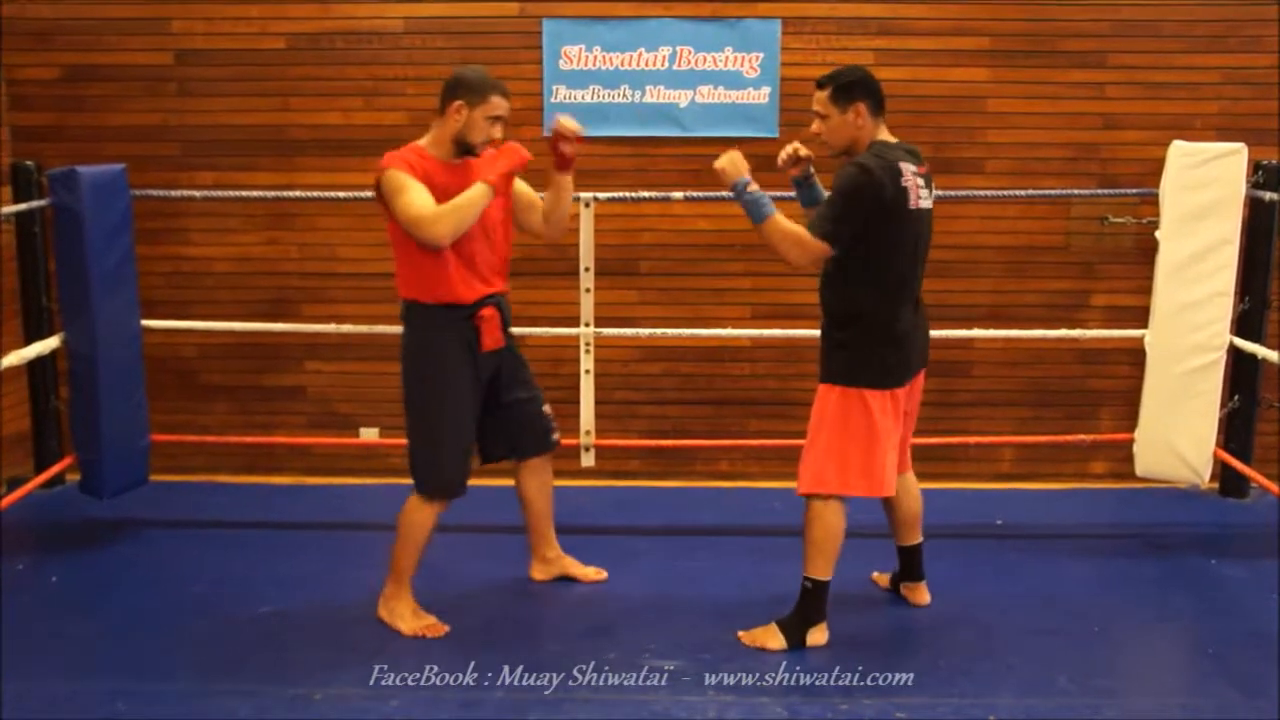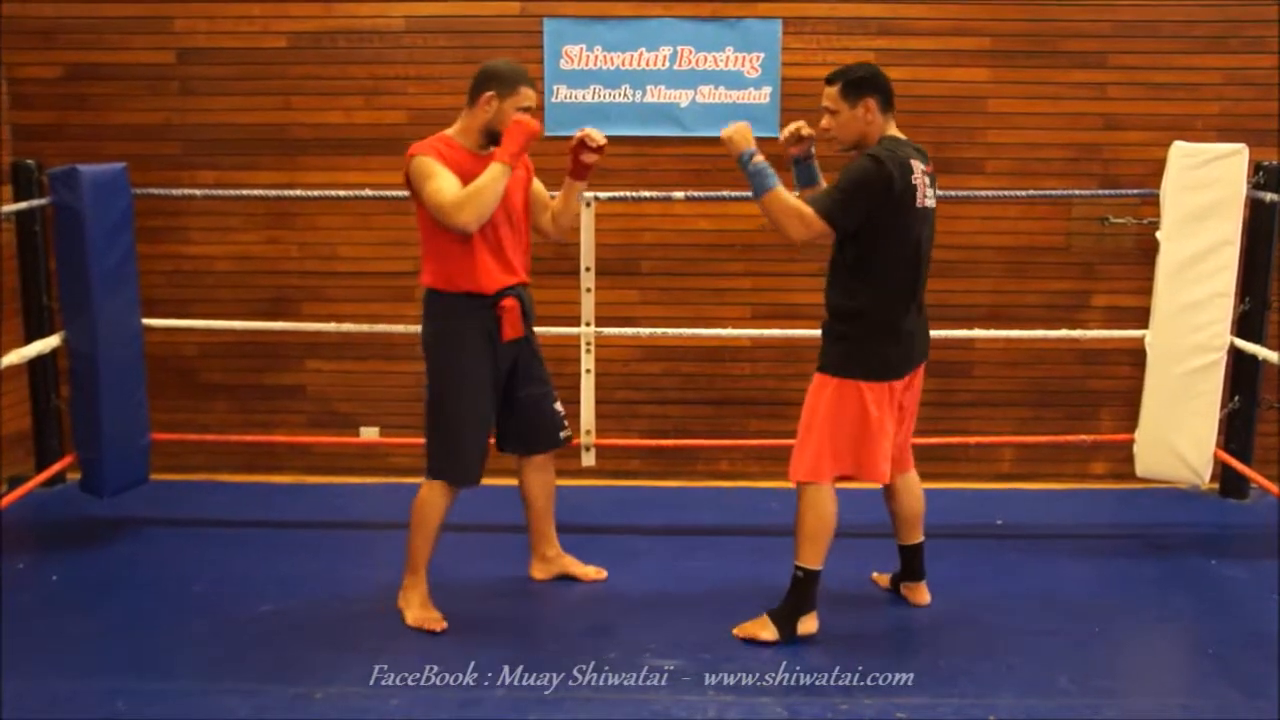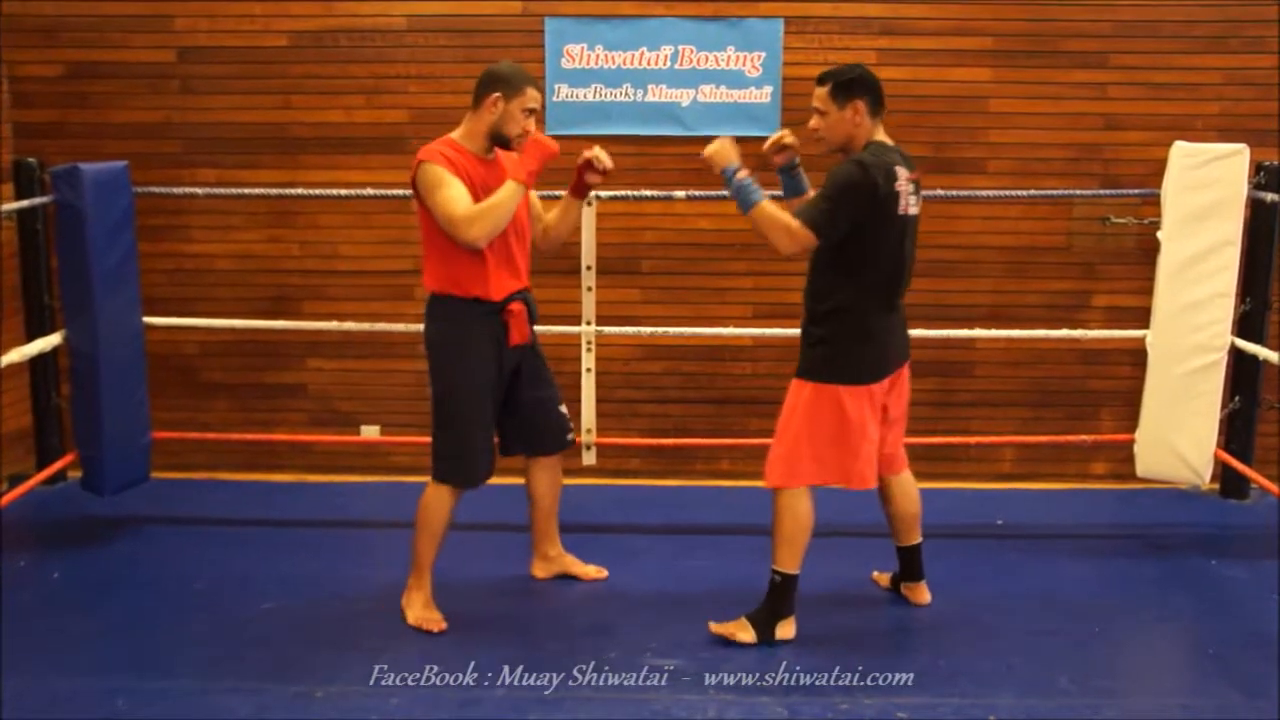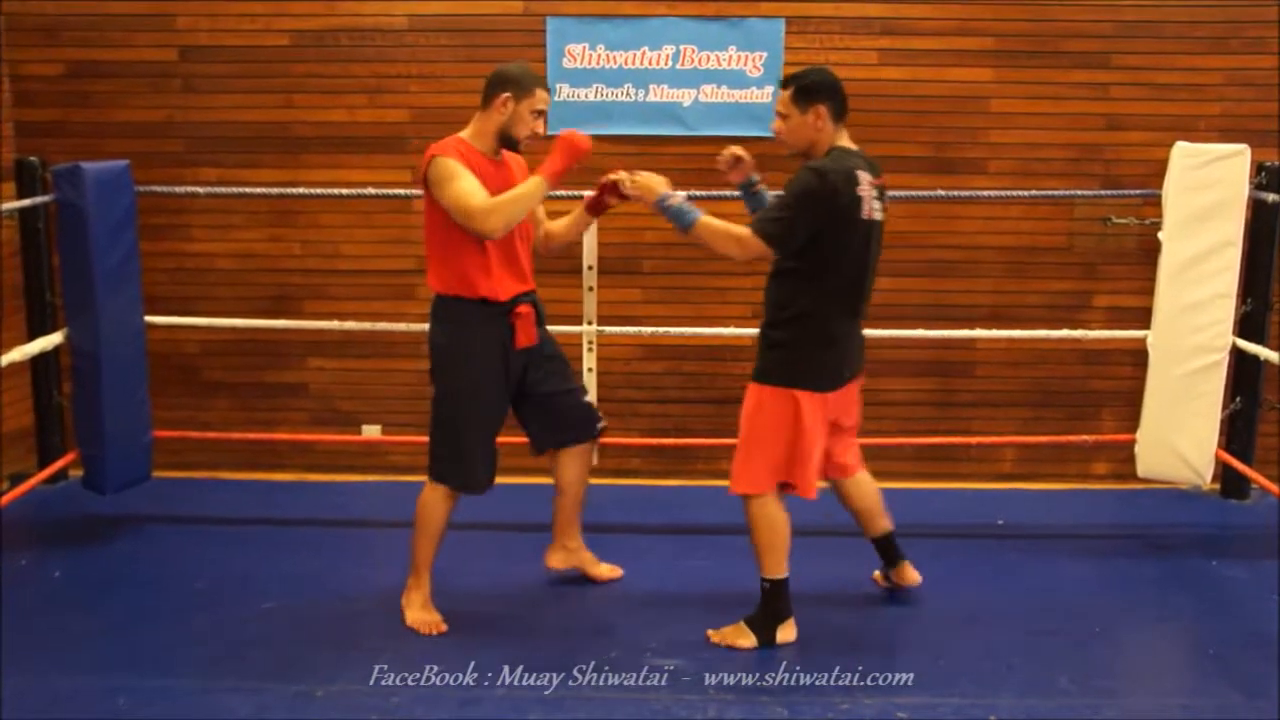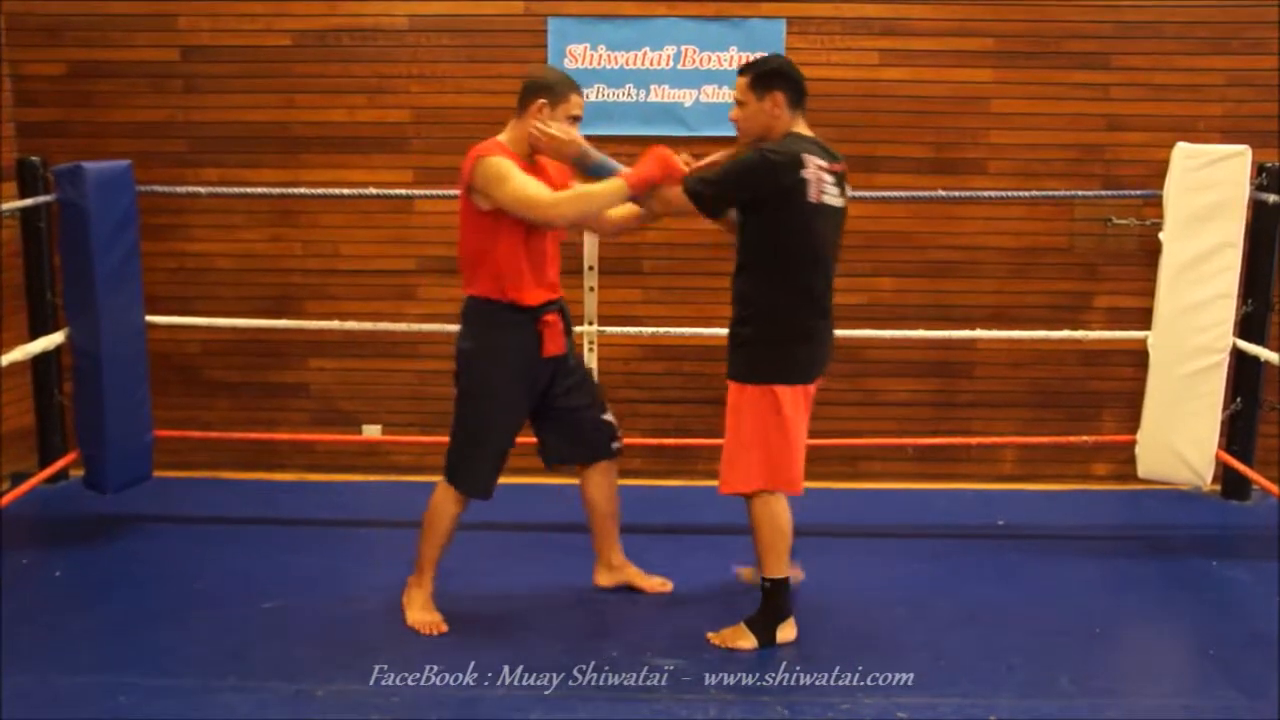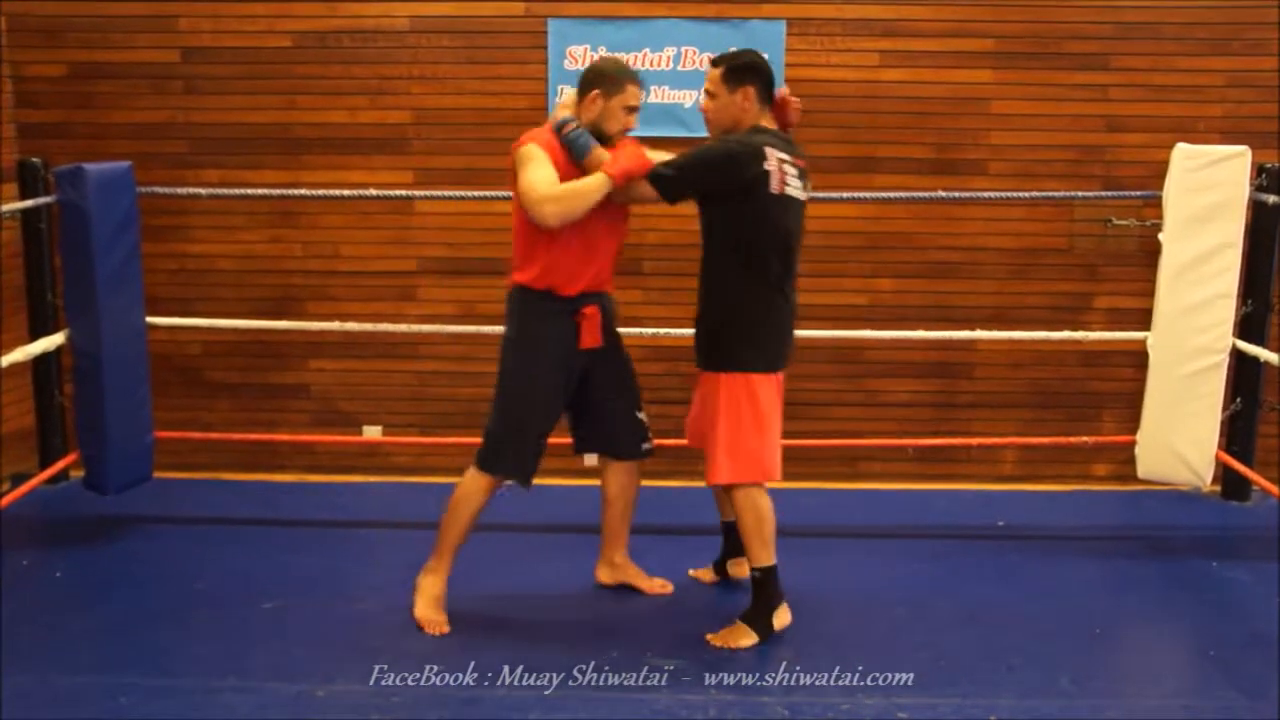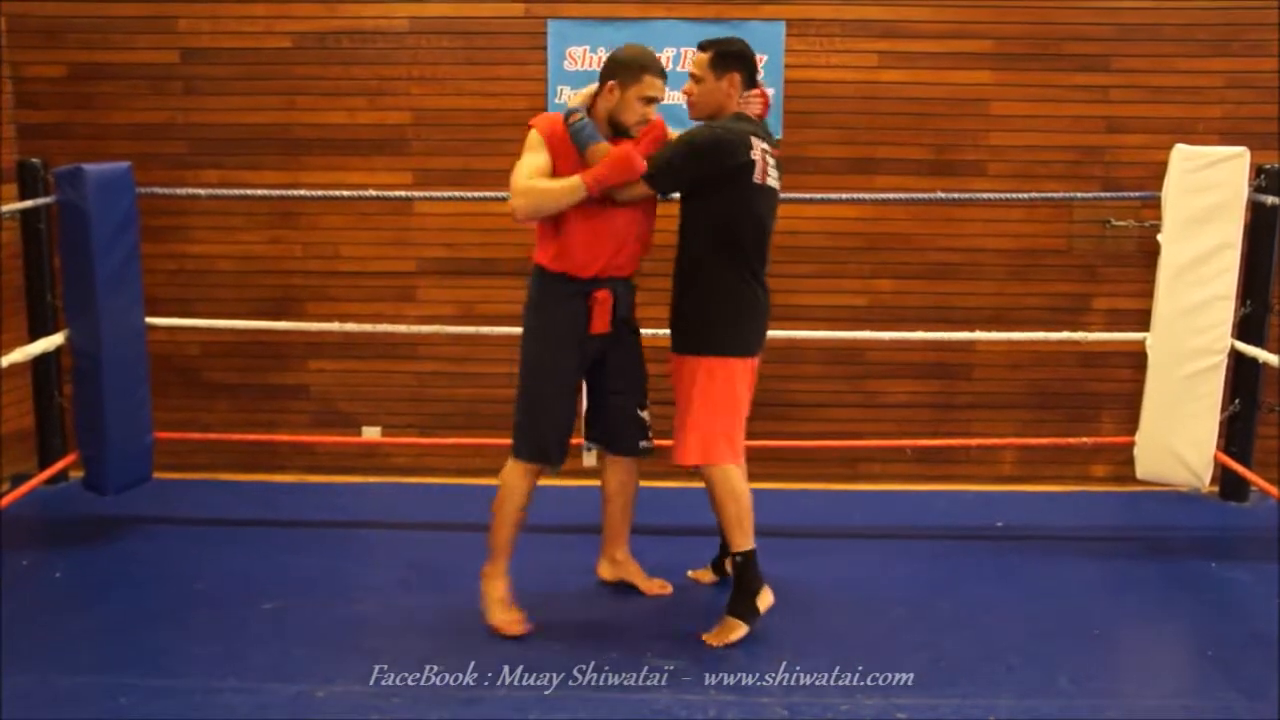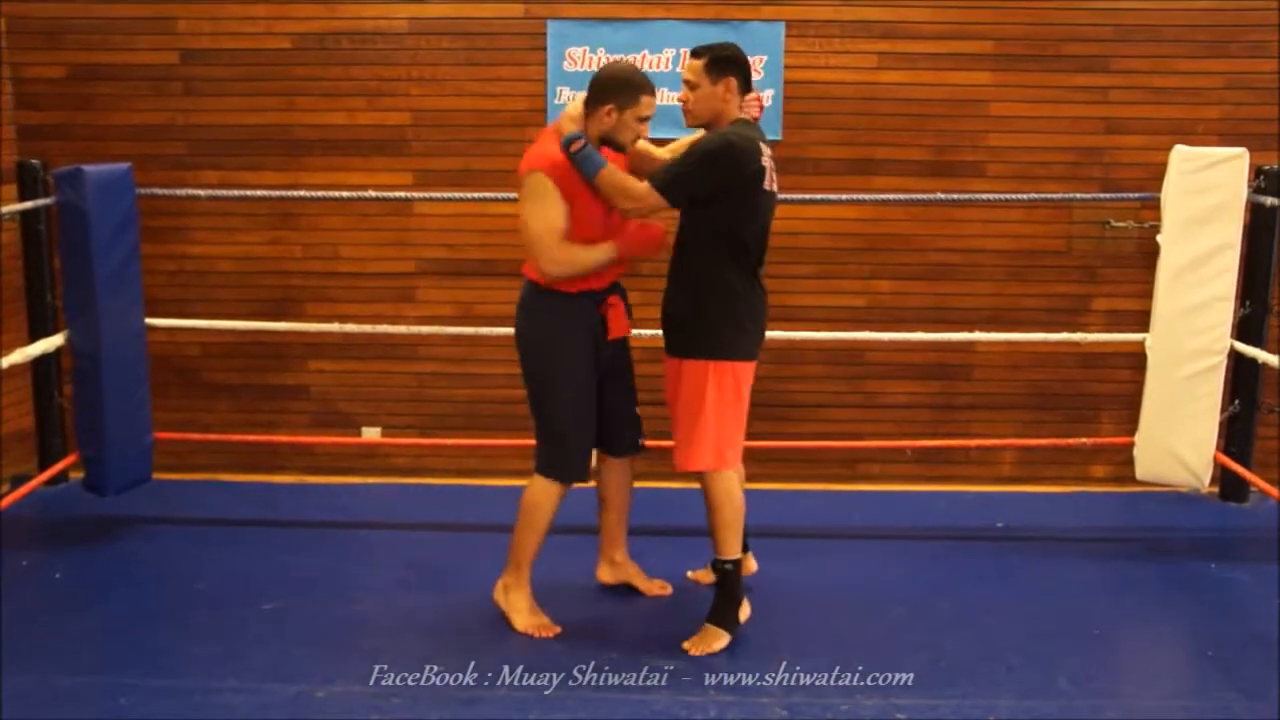
dt=0.2s
person 1, frame 1
left shoulder: (866, 174)
right shoulder: (909, 166)
left elbow: (803, 251)
right elbow: (834, 228)
left wrist: (744, 186)
right wrist: (804, 179)
left hip: (861, 358)
right hip: (903, 347)
left knee: (824, 483)
right knee: (893, 466)
left ankle: (808, 618)
right ankle: (911, 578)
person 1, frame 2
left shoulder: (875, 167)
right shoulder: (912, 163)
left elbow: (803, 229)
right elbow: (828, 214)
left wrist: (750, 159)
right wrist: (803, 161)
left hip: (861, 352)
right hip: (903, 344)
left knee: (815, 471)
right knee: (896, 462)
left ankle: (798, 607)
right ankle: (913, 577)
person 1, frame 3
left shoulder: (860, 173)
right shoulder: (896, 168)
left elbow: (792, 239)
right elbow: (819, 224)
left wrist: (735, 174)
right wrist: (791, 169)
left hip: (841, 356)
right hip: (884, 347)
left knee: (790, 475)
right knee: (889, 463)
left ankle: (776, 612)
right ankle: (912, 577)
person 1, frame 4
left shoulder: (824, 180)
right shoulder: (861, 174)
left elbow: (746, 246)
left wrist: (666, 201)
right wrist: (750, 183)
left hip: (798, 356)
right hip: (837, 350)
left knee: (760, 484)
right knee: (842, 463)
left ankle: (774, 617)
right ankle: (895, 563)
person 1, frame 5
left shoulder: (772, 159)
right shoulder: (826, 165)
left elbow: (666, 198)
right wrist: (703, 173)
left hip: (774, 349)
right hip: (801, 340)
left knee: (760, 480)
right knee: (775, 464)
left ankle: (774, 616)
right ankle: (777, 566)
person 1, frame 6
left shoulder: (733, 155)
right shoulder: (786, 156)
left elbow: (630, 187)
left wrist: (572, 131)
left hip: (743, 340)
right hip: (756, 329)
left knee: (742, 469)
right knee: (720, 451)
left ankle: (768, 605)
right ankle: (732, 554)
person 1, frame 7
left shoulder: (717, 142)
right shoulder: (753, 138)
left elbow: (626, 184)
left hip: (720, 324)
right hip: (726, 316)
left knee: (714, 451)
right knee: (722, 443)
left ankle: (750, 587)
right ankle: (733, 552)
person 1, frame 8
left shoulder: (726, 148)
right shoulder: (734, 144)
left elbow: (637, 201)
right elbow: (670, 183)
left wrist: (575, 143)
left hip: (720, 327)
right hip: (708, 320)
left knee: (713, 459)
right knee: (715, 452)
left ankle: (730, 602)
right ankle: (734, 553)
person 2, frame 1
left shoulder: (489, 164)
right shoulder: (400, 168)
left elbow: (549, 225)
right elbow: (438, 230)
left wrist: (561, 164)
right wrist: (491, 176)
left hip: (490, 323)
right hip: (437, 331)
left knee: (535, 444)
right knee: (438, 478)
left ankle: (546, 556)
right ankle: (396, 596)
person 2, frame 2
left shoulder: (511, 156)
right shoulder: (429, 157)
left elbow: (555, 226)
right elbow: (464, 216)
left wrist: (578, 171)
right wrist: (507, 154)
left hip: (511, 313)
right hip: (459, 318)
left knee: (541, 441)
right knee: (450, 465)
left ankle: (547, 554)
right ankle: (414, 586)
person 2, frame 3
left shoulder: (509, 161)
right shoulder: (437, 162)
left elbow: (547, 236)
right elbow: (475, 231)
left wrist: (580, 187)
right wrist: (526, 170)
left hip: (514, 318)
right hip: (463, 323)
left knee: (549, 441)
right knee: (455, 468)
left ankle: (547, 554)
right ankle: (418, 587)
person 2, frame 4
left shoulder: (513, 164)
right shoulder: (447, 160)
left elbow: (543, 239)
right elbow: (491, 221)
left wrist: (595, 206)
right wrist: (554, 167)
left hip: (521, 318)
right hip: (469, 325)
left knee: (576, 429)
right knee: (453, 470)
left ankle: (568, 546)
right ankle: (416, 588)
person 2, frame 5
left shoulder: (550, 165)
right shoulder: (490, 162)
left elbow: (611, 219)
right elbow: (560, 211)
left wrist: (660, 187)
right wrist: (640, 174)
left hip: (547, 329)
right hip: (496, 332)
left knee: (600, 449)
right knee: (466, 473)
left ankle: (611, 564)
right ankle: (419, 586)
person 2, frame 6
left shoulder: (628, 154)
right shoulder: (541, 147)
right elbow: (549, 210)
right wrist: (613, 173)
left hip: (596, 317)
right hip: (540, 317)
left knee: (626, 444)
right knee: (500, 460)
left ankle: (615, 562)
right ankle: (435, 574)
person 2, frame 7
left shoulder: (649, 138)
right shoulder: (553, 130)
right elbow: (521, 202)
right wrist: (601, 175)
left hip: (615, 301)
right hip: (558, 301)
left knee: (626, 439)
right knee: (536, 447)
left ankle: (615, 558)
right ankle: (497, 574)
person 2, frame 8
left shoulder: (608, 145)
right shoulder: (548, 164)
right elbow: (549, 259)
right wrist: (625, 242)
left hip: (596, 313)
right hip: (556, 317)
left knee: (618, 442)
right knee: (561, 461)
left ankle: (615, 559)
right ankle: (514, 584)
